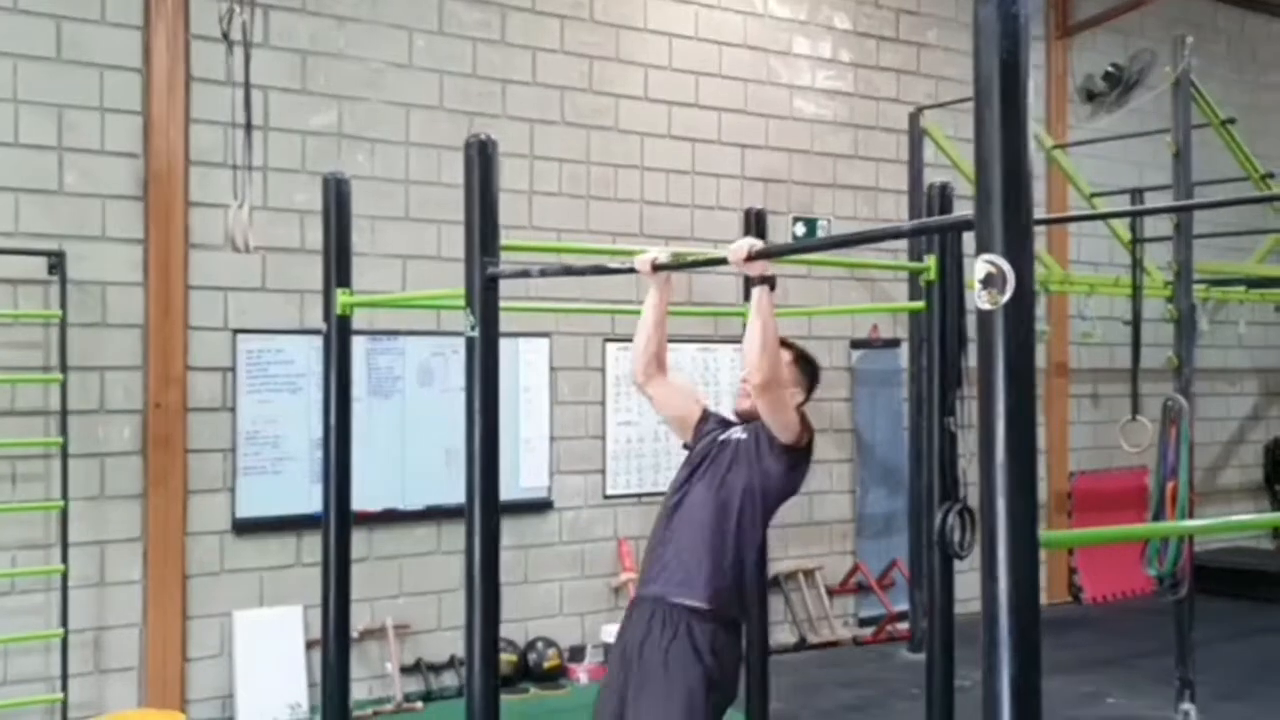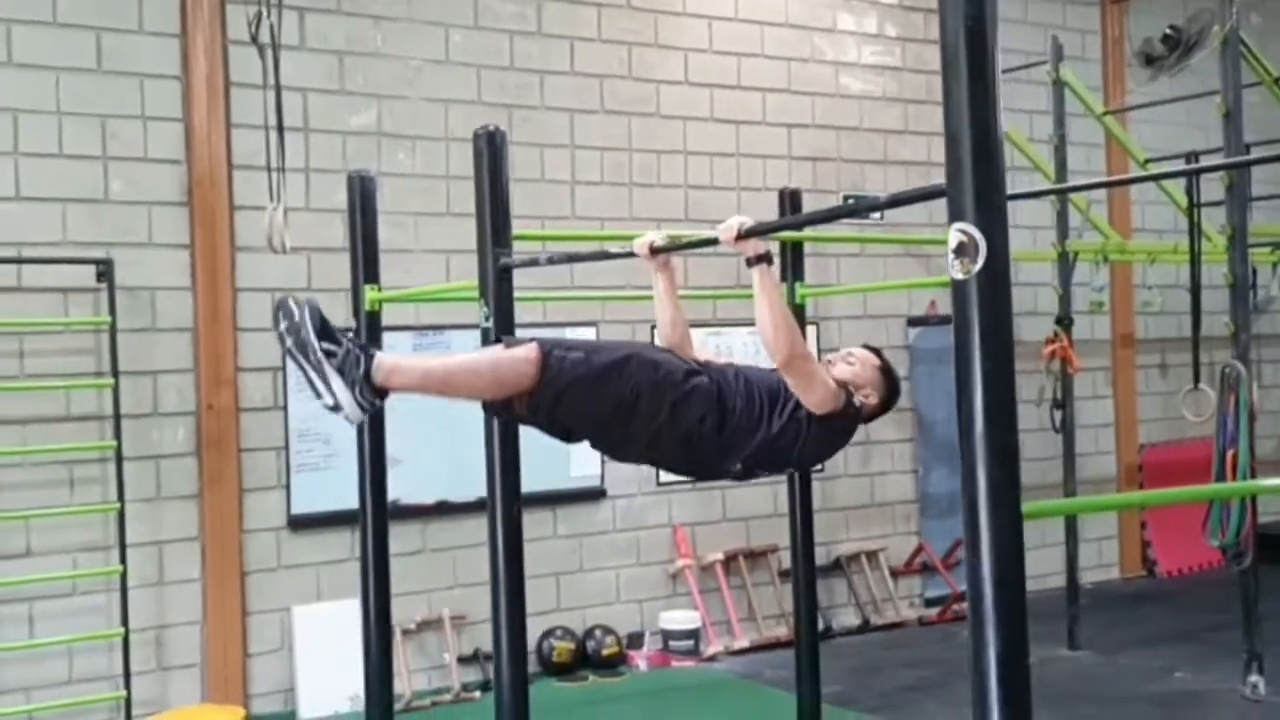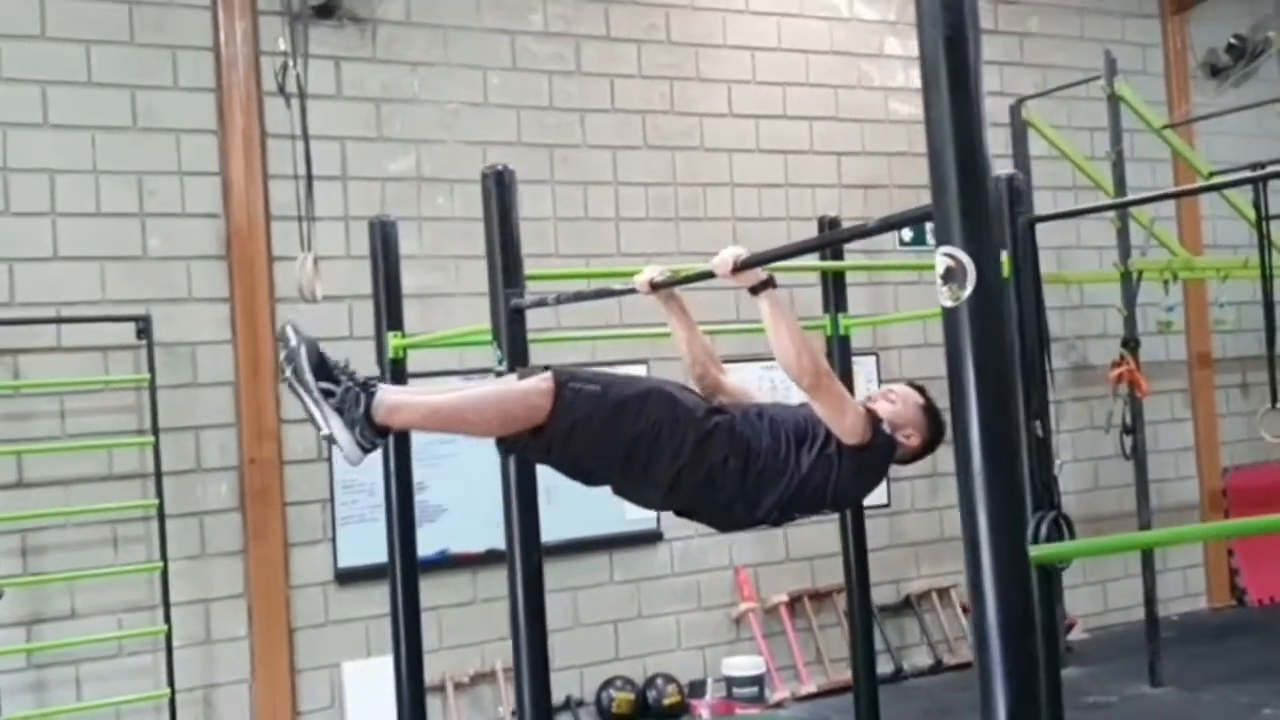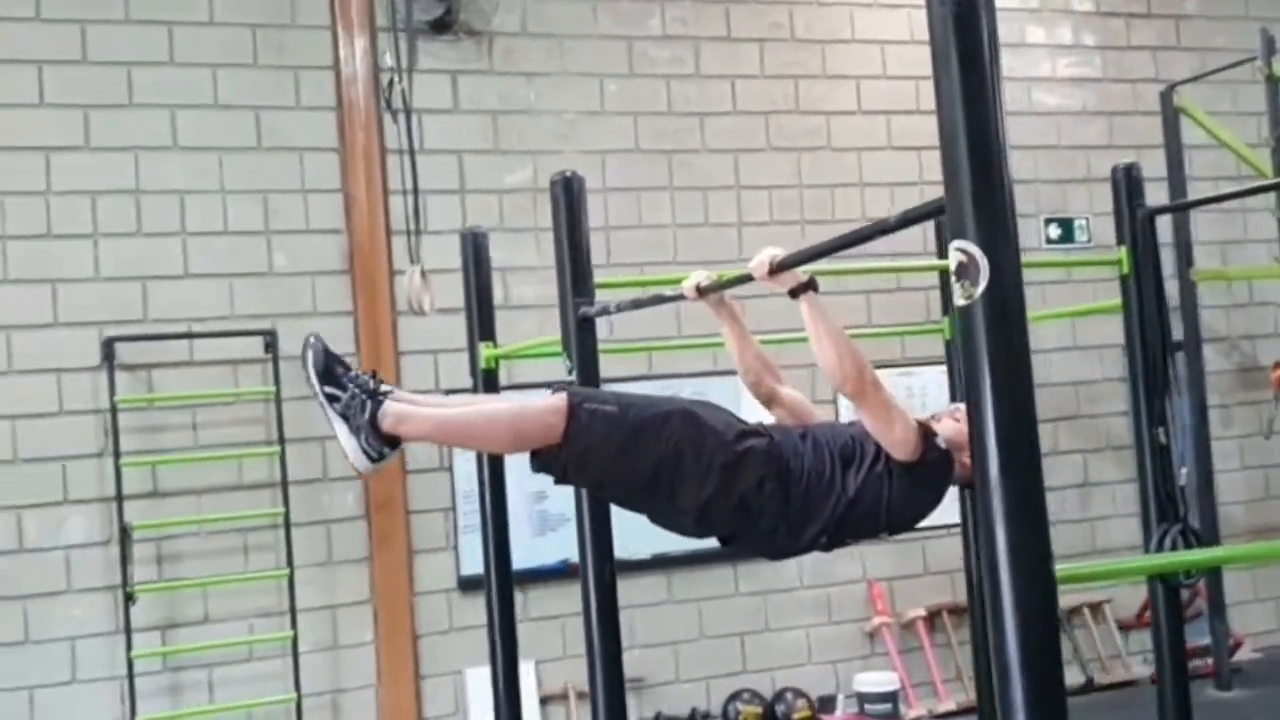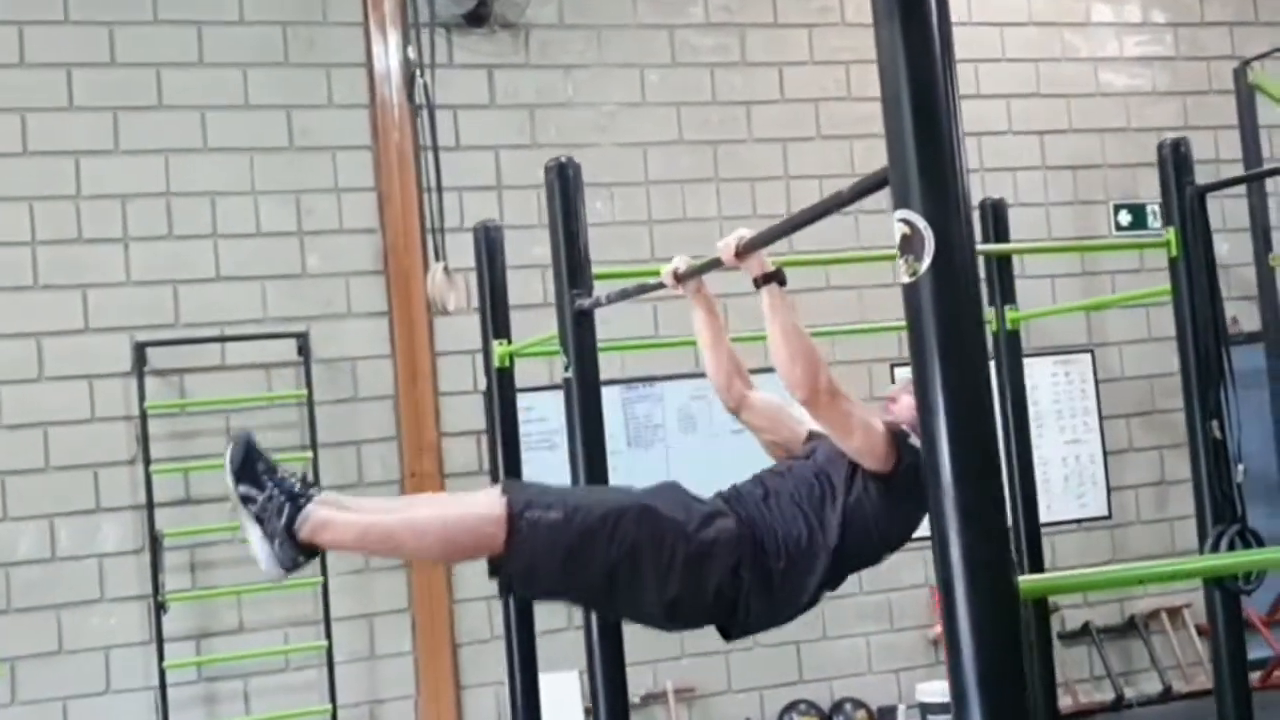
dt=1s
person 1, frame 1
left shoulder: (786, 445)
right shoulder: (715, 434)
left elbow: (763, 377)
right elbow: (648, 374)
left wrist: (760, 283)
right wrist: (658, 287)
left hip: (697, 628)
right hip: (647, 615)
person 1, frame 2
left shoulder: (831, 416)
right shoulder: (780, 395)
left elbow: (787, 353)
right elbow: (679, 349)
left wrist: (758, 260)
right wrist: (661, 270)
left hip: (693, 412)
right hip: (672, 399)
left knee: (536, 363)
right knee: (522, 363)
left ankle: (368, 374)
right ankle: (365, 368)
person 1, frame 3
left shoulder: (862, 451)
right shoulder: (805, 435)
left elbow: (811, 375)
right elbow: (711, 380)
left wrist: (760, 287)
right wrist: (671, 302)
left hip: (710, 457)
right hip: (694, 452)
left knee: (543, 394)
right knee: (530, 402)
left ankle: (373, 409)
right ankle: (369, 404)
person 1, frame 4
left shoulder: (919, 467)
right shoulder: (860, 451)
left elbow: (857, 383)
right elbow: (769, 388)
left wrist: (801, 290)
right wrist: (722, 308)
left hip: (750, 480)
right hip: (737, 477)
left knee: (558, 415)
right knee: (550, 415)
left ankle: (383, 420)
right ankle: (387, 404)
person 1, frame 5
left shoulder: (898, 471)
right shoulder: (834, 455)
left elbow: (813, 389)
right elbow: (739, 394)
left wrist: (766, 280)
right wrist: (699, 296)
left hip: (718, 557)
right hip: (706, 550)
left knee: (498, 520)
right knee: (492, 513)
left ankle: (304, 524)
right ankle: (312, 508)
